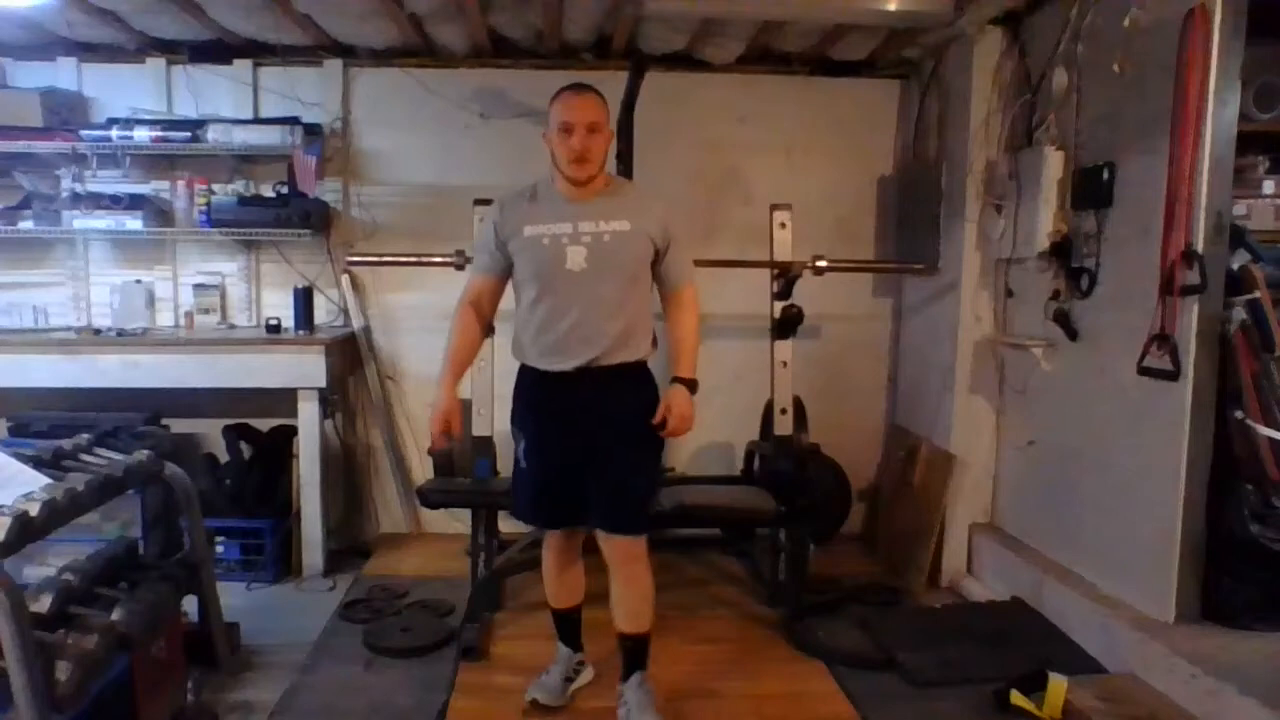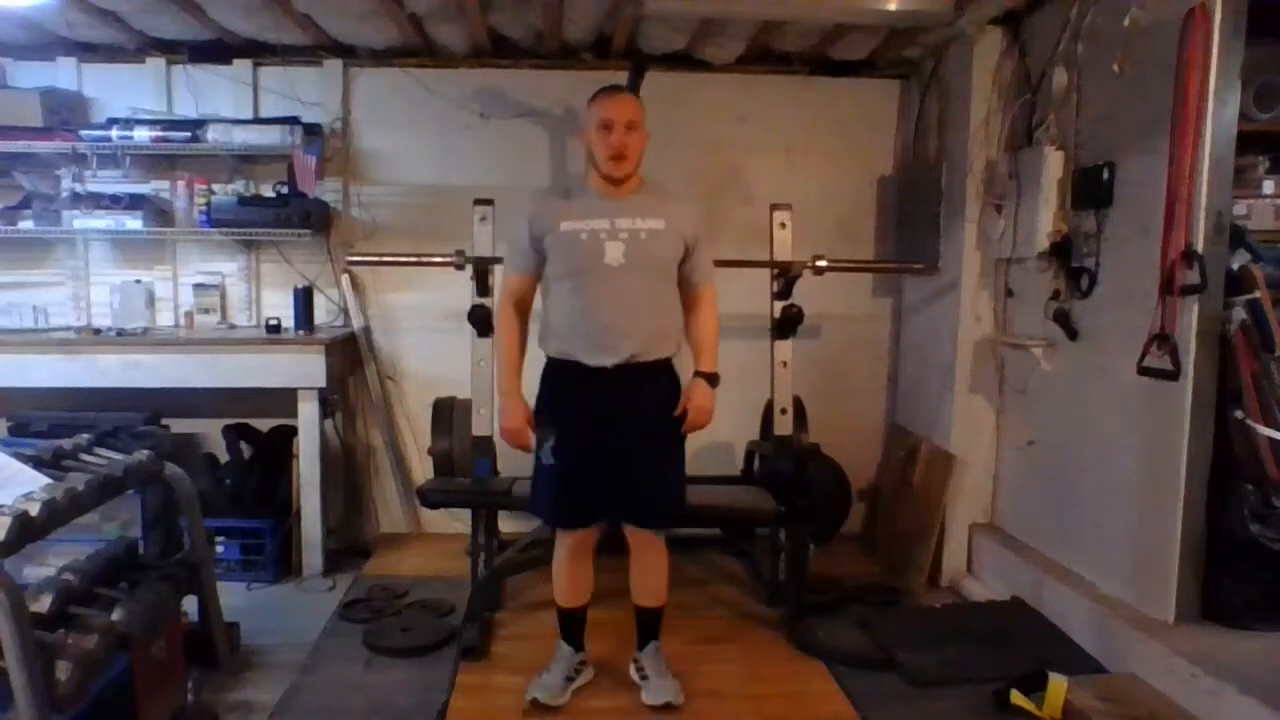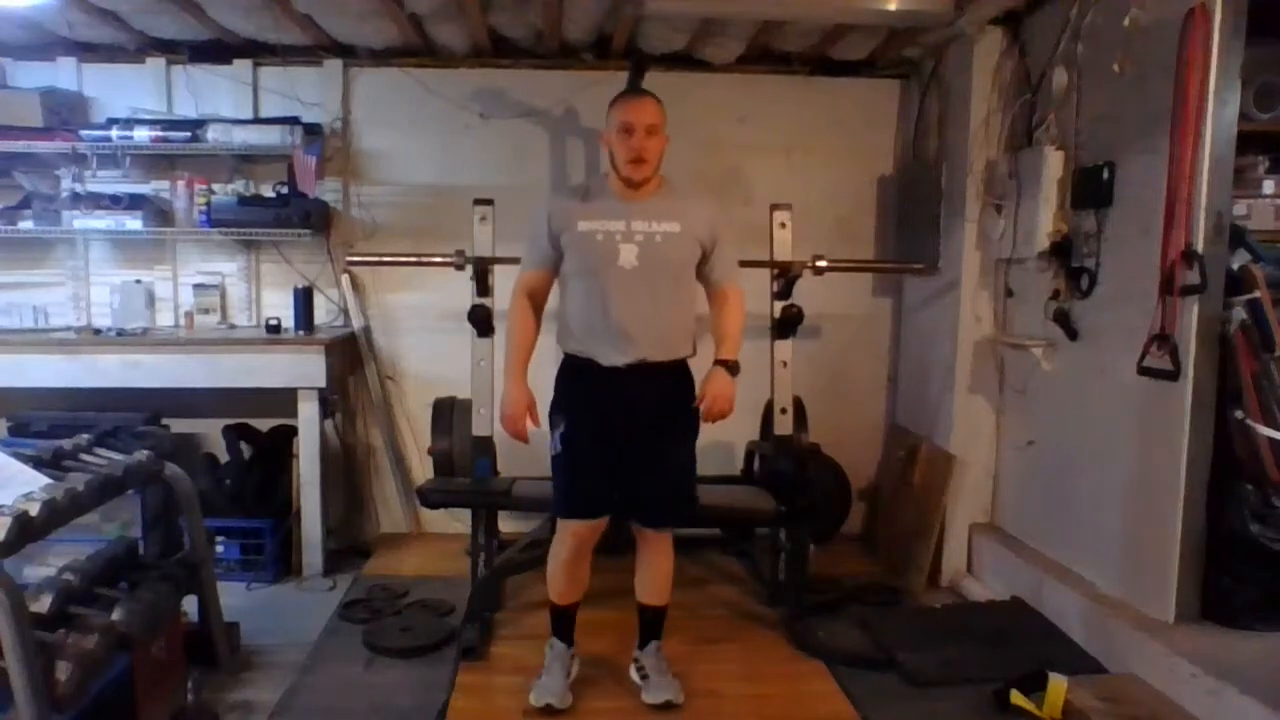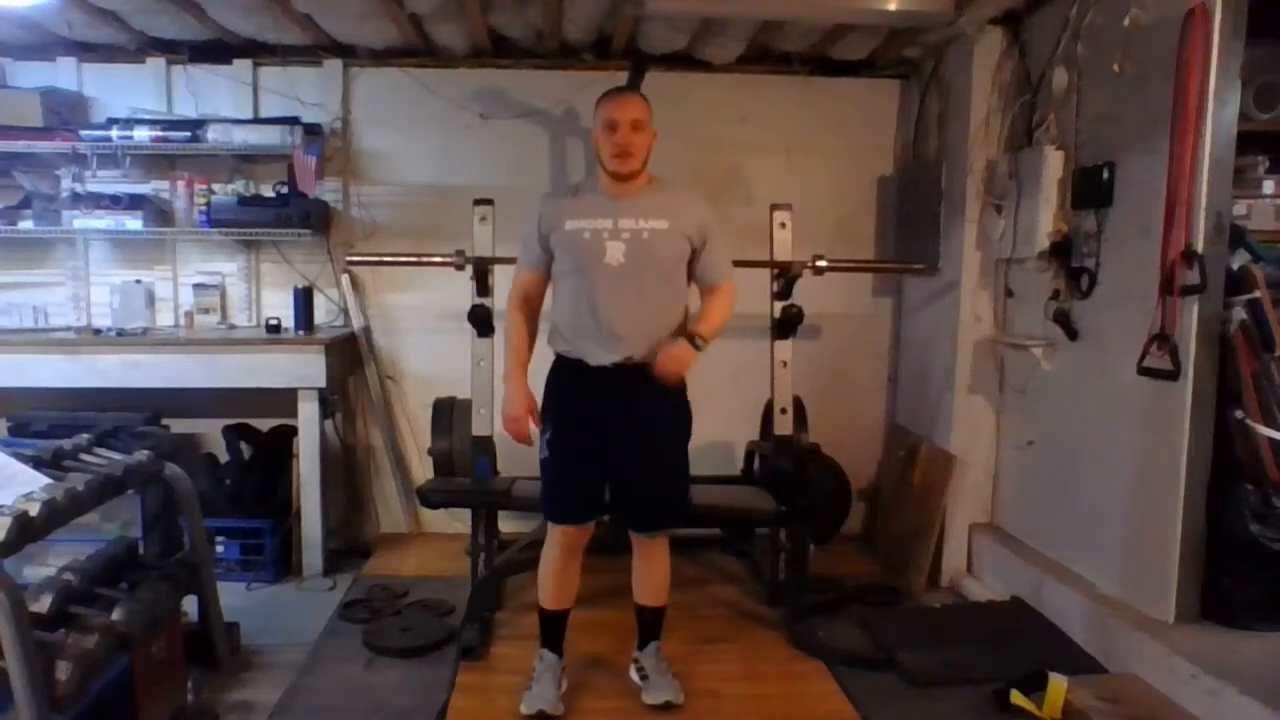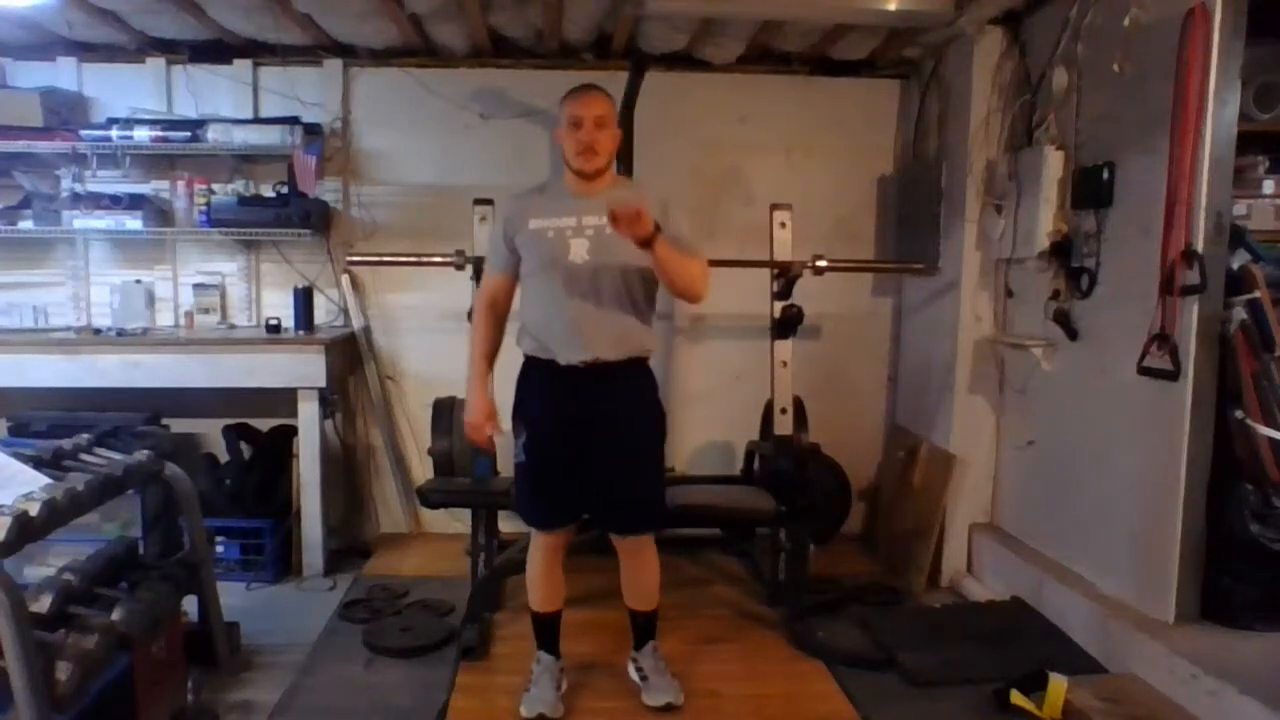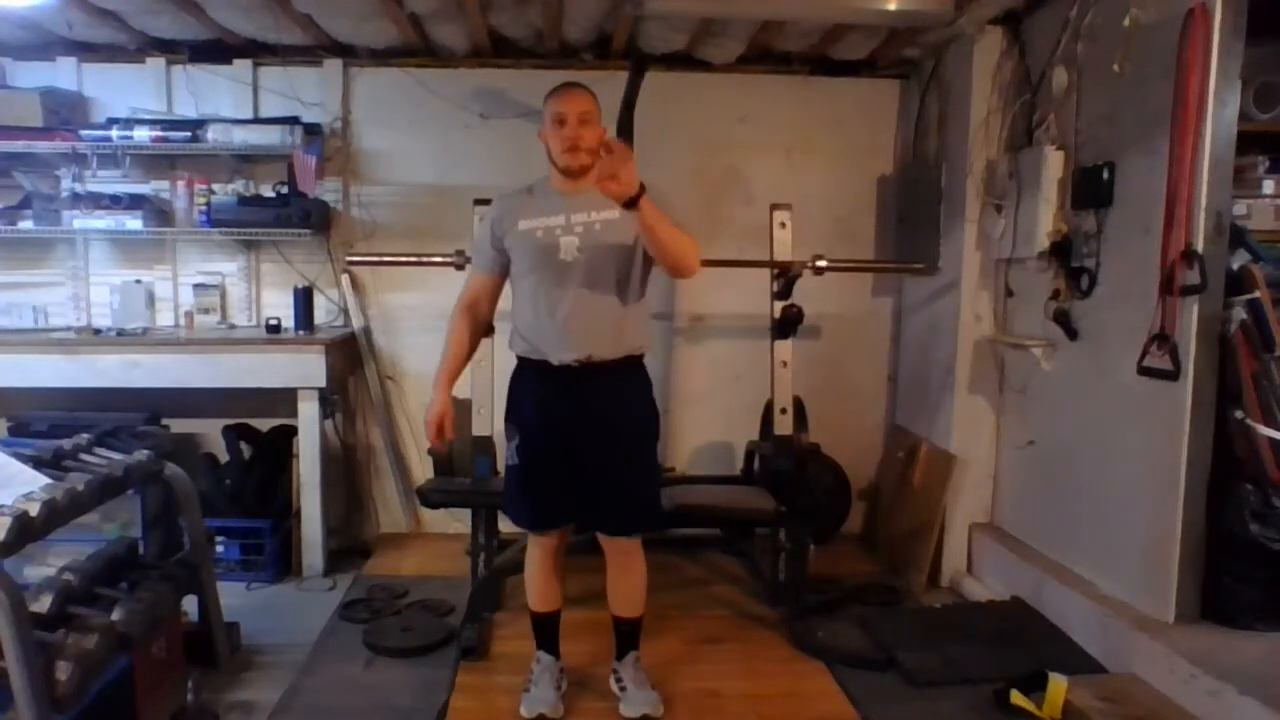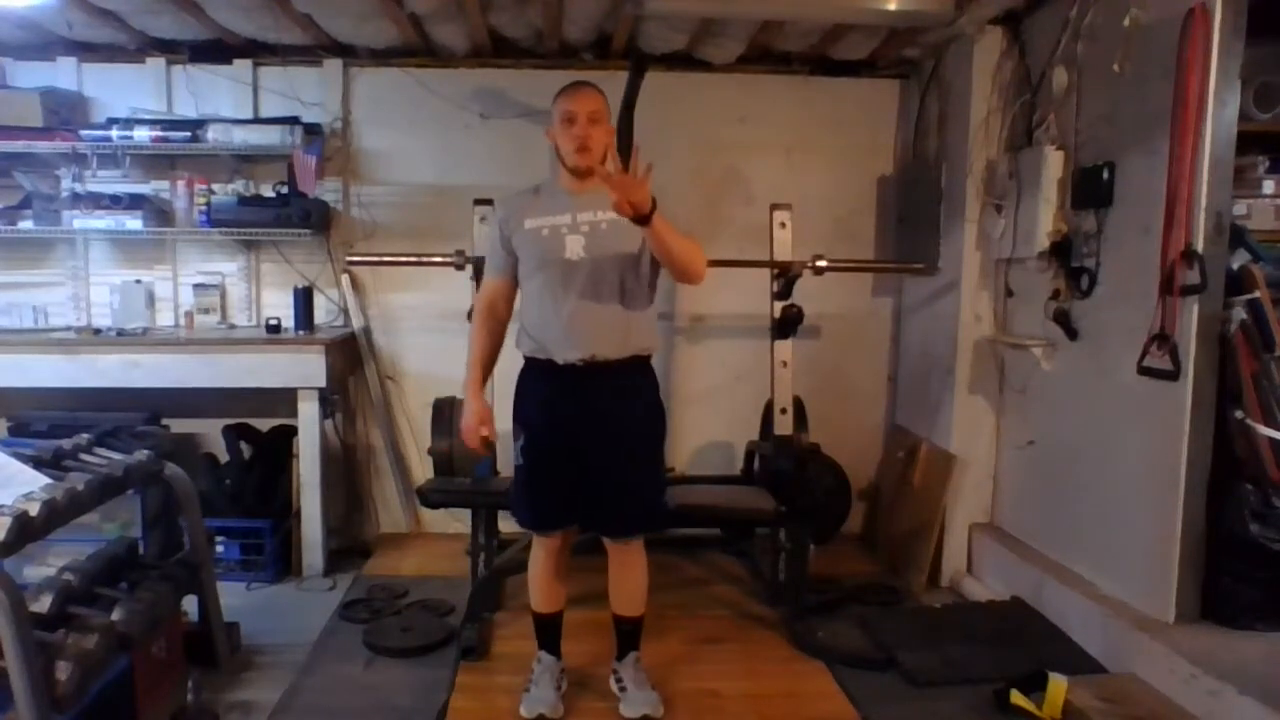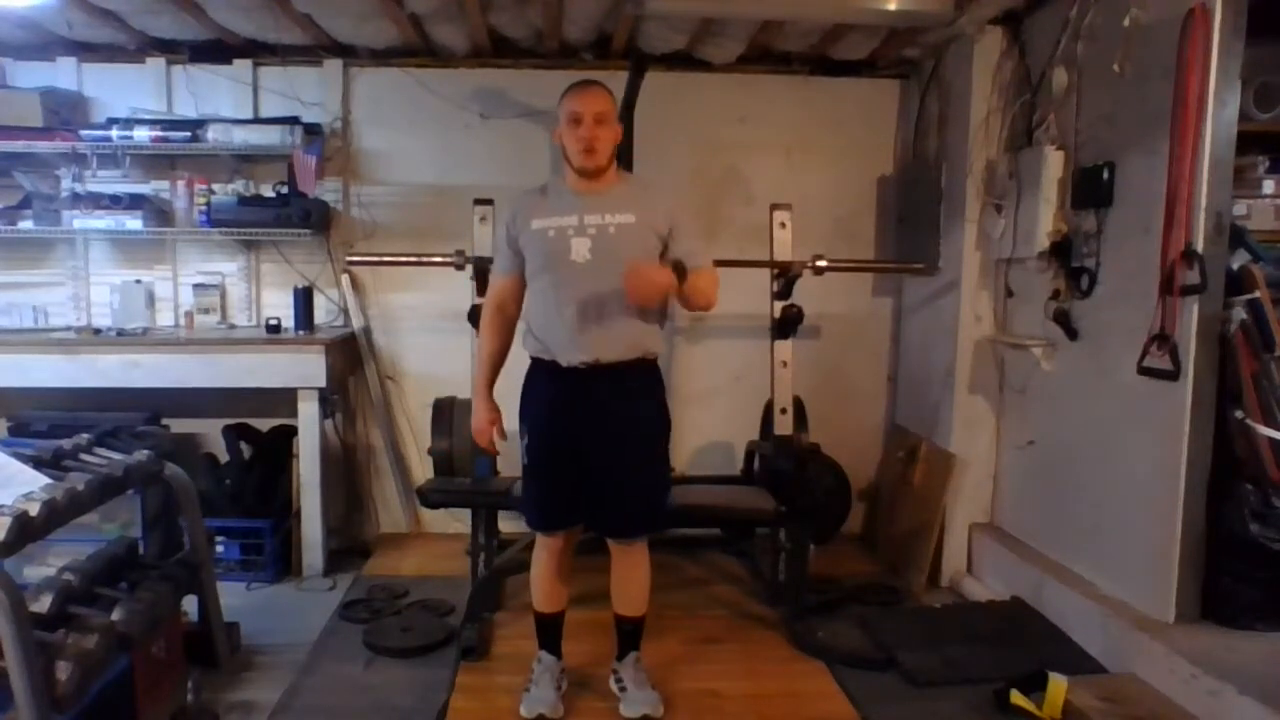
dt=0.3s
person 1, frame 1
left shoulder: (645, 213)
right shoulder: (514, 214)
left elbow: (681, 299)
right elbow: (477, 303)
left wrist: (683, 382)
right wrist: (448, 385)
left hip: (623, 391)
right hip: (543, 392)
left knee: (624, 545)
right knee: (558, 537)
right ankle: (570, 655)
person 1, frame 2
left shoulder: (675, 216)
right shoulder: (549, 214)
left elbow: (700, 302)
right elbow: (512, 304)
left wrist: (705, 376)
right wrist: (510, 393)
left hip: (651, 388)
right hip: (571, 387)
left knee: (647, 532)
right knee: (573, 534)
left ankle: (648, 652)
right ankle: (571, 654)
person 1, frame 3
left shoulder: (695, 216)
right shoulder: (567, 212)
left elbow: (727, 296)
right elbow: (527, 296)
left wrist: (725, 365)
right wrist: (515, 379)
left hip: (665, 388)
right hip: (586, 384)
left knee: (655, 530)
right knee: (577, 528)
left ankle: (649, 652)
right ankle: (560, 650)
person 1, frame 4
left shoulder: (686, 211)
right shoulder: (557, 212)
left elbow: (722, 294)
right elbow: (523, 301)
left wrist: (692, 340)
right wrist: (515, 382)
left hip: (653, 388)
right hip: (575, 384)
left knee: (650, 531)
right knee: (565, 530)
left ankle: (648, 654)
right ankle: (550, 661)
person 1, frame 5
left shoulder: (649, 206)
right shoulder: (523, 211)
left elbow: (696, 288)
right elbow: (491, 302)
left wrist: (648, 238)
right wrist: (478, 386)
left hip: (625, 385)
right hip: (547, 386)
left knee: (634, 534)
right knee: (548, 534)
left ankle: (645, 653)
right ankle: (548, 663)
person 1, frame 6
left shoulder: (634, 204)
right shoulder: (510, 212)
left elbow: (686, 265)
right elbow: (474, 305)
left wrist: (634, 199)
right wrist: (443, 387)
left hip: (618, 385)
right hip: (539, 386)
left knee: (622, 537)
right knee: (545, 536)
left ankle: (627, 664)
right ankle: (547, 663)
person 1, frame 7
left shoulder: (643, 206)
right shoulder: (519, 211)
left elbow: (694, 271)
right elbow: (492, 307)
left wrist: (644, 214)
right wrist: (475, 392)
left hip: (625, 385)
right hip: (546, 386)
left knee: (625, 536)
right knee: (549, 535)
left ankle: (628, 664)
right ankle: (548, 663)
person 1, frame 8
left shoulder: (652, 205)
right shoulder: (527, 211)
left elbow: (708, 287)
right elbow: (500, 306)
left wrist: (672, 275)
right wrist: (482, 393)
left hip: (630, 387)
right hip: (552, 387)
left knee: (628, 537)
right knee: (551, 535)
left ankle: (628, 663)
right ankle: (548, 663)
